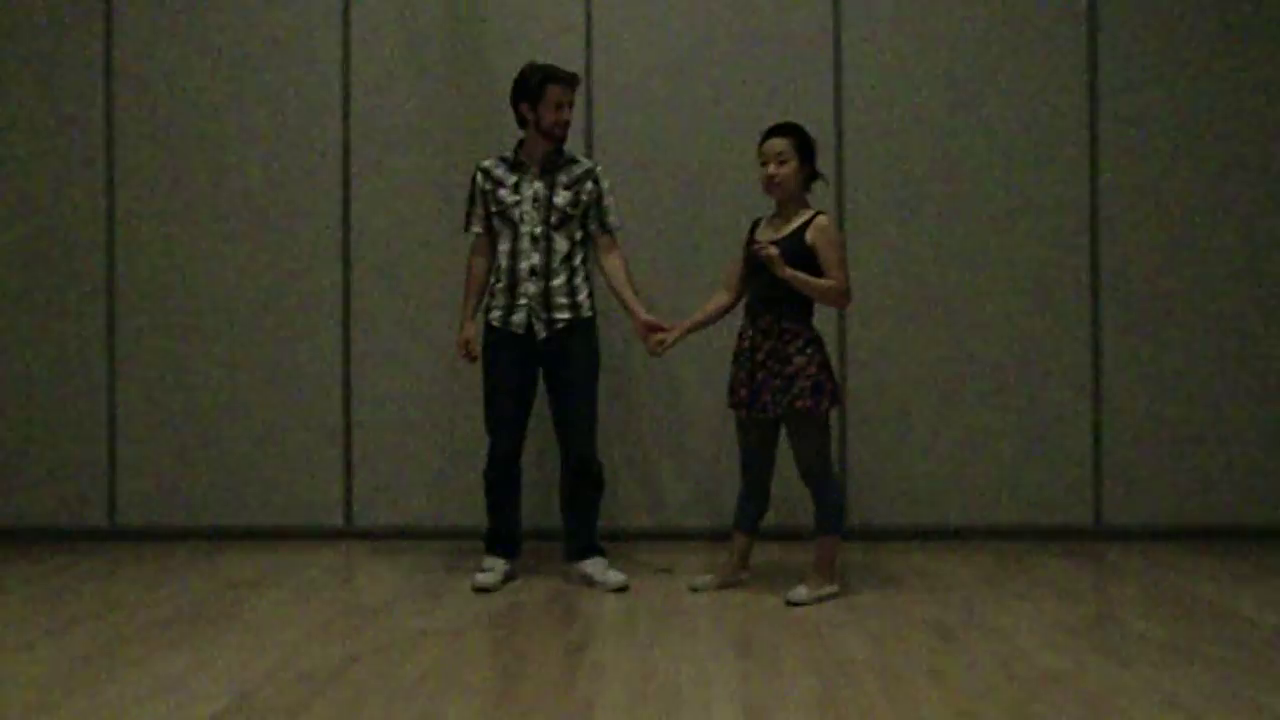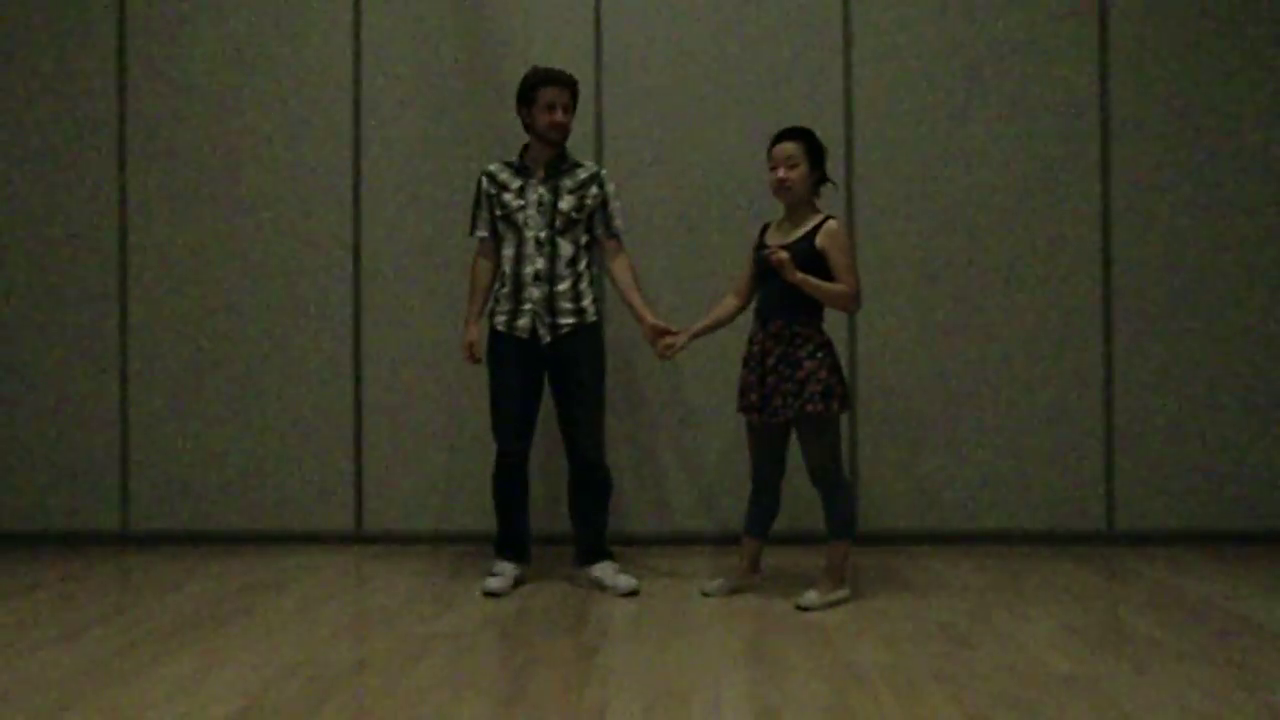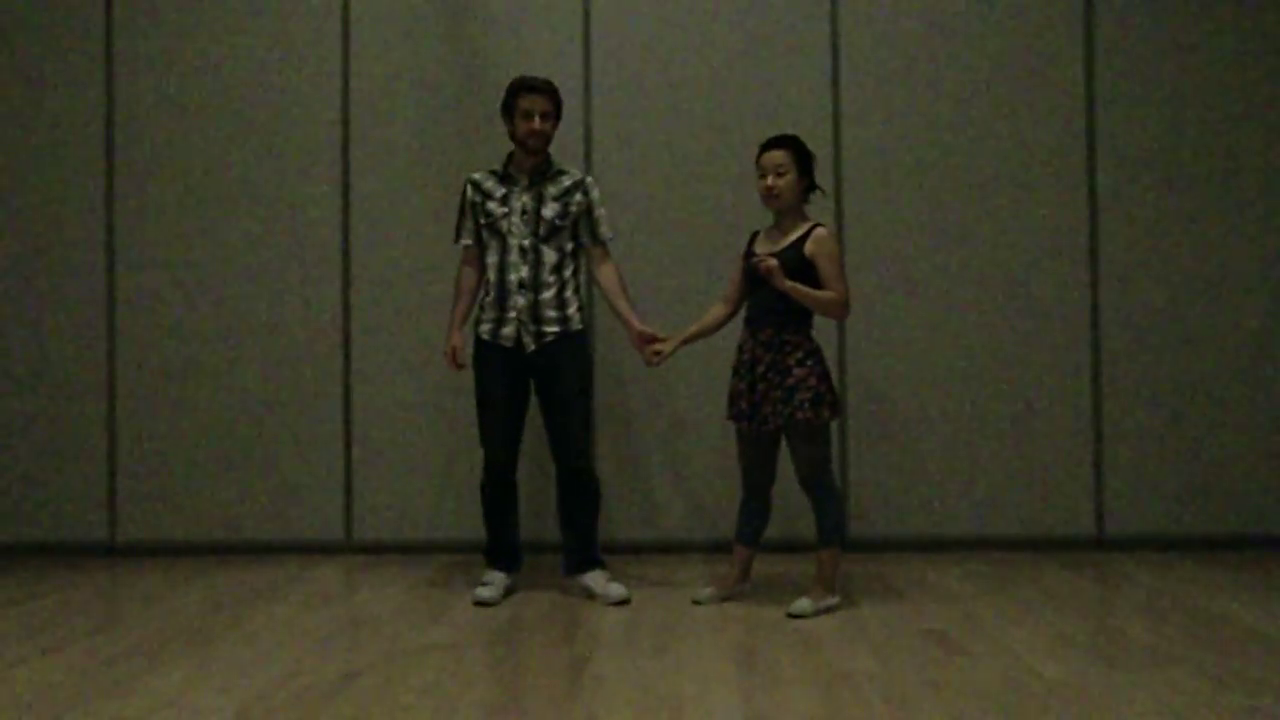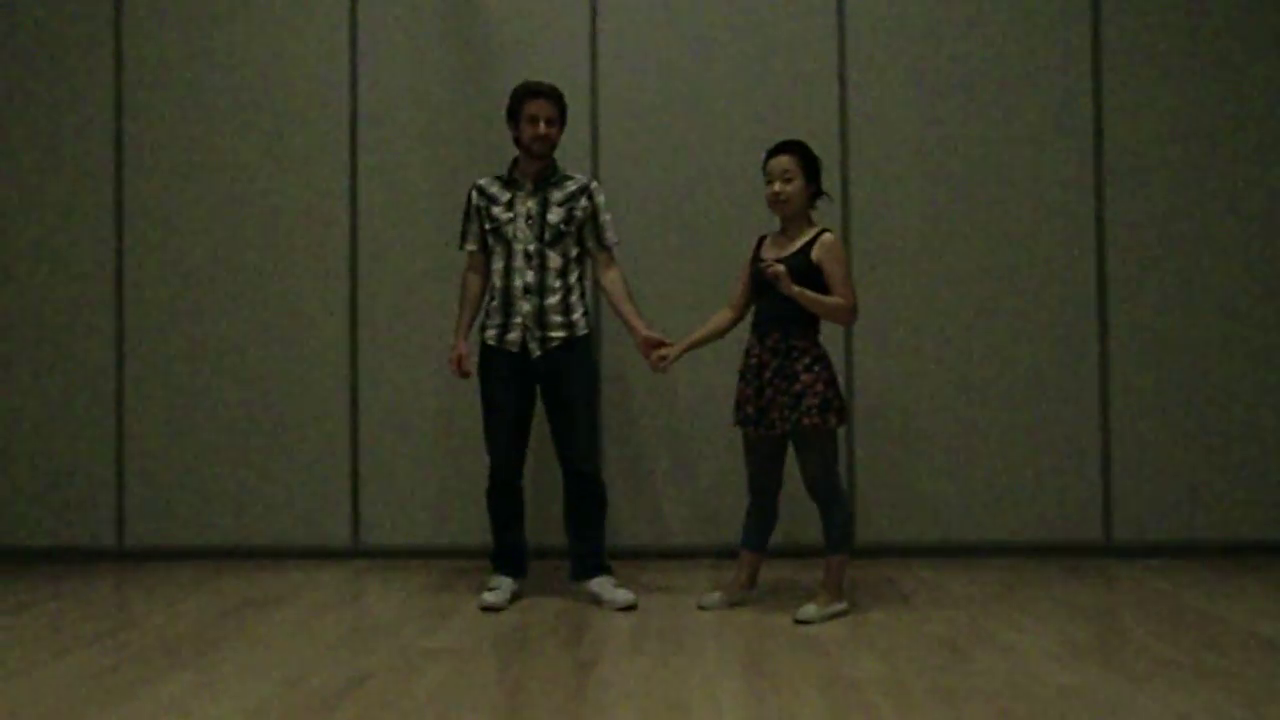
dt=0.3s
person 1, frame 1
left shoulder: (586, 176)
right shoulder: (490, 175)
left elbow: (607, 250)
right elbow: (481, 253)
left wrist: (637, 312)
right wrist: (467, 318)
left hip: (571, 327)
right hip: (507, 328)
left knee: (579, 446)
right knee: (503, 445)
left ankle: (585, 552)
right ankle: (500, 552)
person 1, frame 2
left shoulder: (592, 181)
right shoulder: (495, 179)
left elbow: (614, 255)
right elbow: (486, 256)
left wrist: (645, 316)
right wrist: (472, 321)
left hip: (576, 331)
right hip: (512, 332)
left knee: (587, 450)
right knee: (510, 451)
left ankle: (595, 556)
right ankle: (510, 556)
person 1, frame 3
left shoulder: (577, 187)
right shoulder: (480, 187)
left elbow: (600, 260)
right elbow: (471, 264)
left wrist: (632, 323)
right wrist: (455, 328)
left hip: (562, 339)
right hip: (497, 341)
left knee: (575, 458)
right knee: (498, 459)
left ankle: (586, 565)
right ankle: (500, 566)
person 1, frame 4
left shoulder: (583, 192)
right shoulder: (485, 193)
left elbow: (606, 266)
right elbow: (476, 270)
left wrist: (638, 328)
right wrist: (461, 335)
left hip: (568, 344)
right hip: (503, 346)
left knee: (582, 463)
right knee: (504, 465)
left ankle: (593, 570)
right ankle: (507, 571)
person 2, frame 1
left shoulder: (819, 227)
right shoulder: (756, 229)
left elbow: (840, 294)
right elbow: (729, 294)
left wrist: (785, 271)
right wrist: (679, 331)
left hip: (798, 353)
right hip: (753, 351)
left knee: (814, 467)
right knee: (753, 468)
left ankle: (825, 574)
right ankle: (736, 563)
person 2, frame 2
left shoulder: (828, 231)
right shoulder: (765, 233)
left elbow: (850, 298)
right elbow: (737, 299)
left wrist: (795, 275)
right wrist: (686, 336)
left hip: (808, 356)
right hip: (763, 356)
left knee: (824, 470)
right knee: (763, 472)
left ankle: (835, 578)
right ankle: (747, 568)
person 2, frame 3
left shoulder: (818, 238)
right shoulder: (754, 242)
left elbow: (839, 305)
right elbow: (727, 306)
left wrist: (785, 282)
right wrist: (675, 342)
left hip: (798, 364)
right hip: (753, 363)
left knee: (815, 477)
right knee: (754, 480)
left ankle: (826, 585)
right ankle: (737, 575)
person 2, frame 4
left shoulder: (824, 244)
right shoulder: (761, 247)
left elbow: (846, 311)
right elbow: (732, 311)
left wrist: (792, 288)
right wrist: (680, 348)
left hip: (804, 370)
right hip: (760, 369)
left knee: (822, 484)
right knee: (761, 486)
left ankle: (833, 592)
right ankle: (743, 581)
